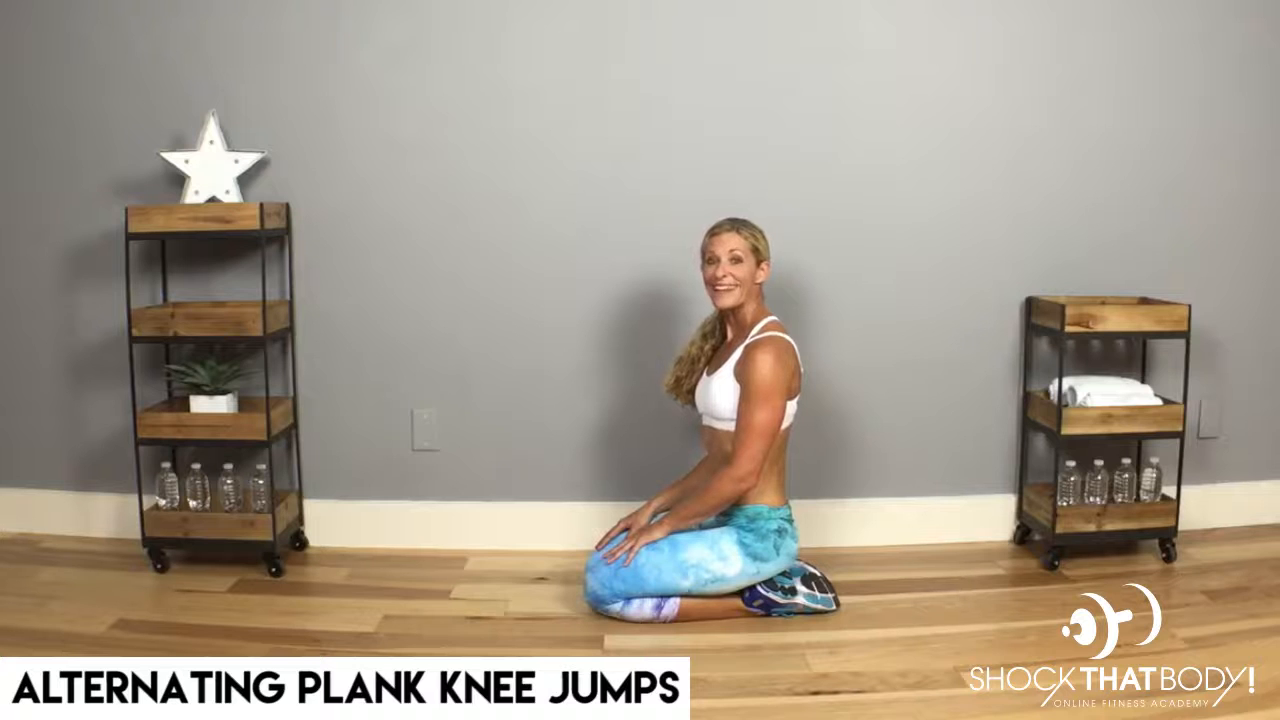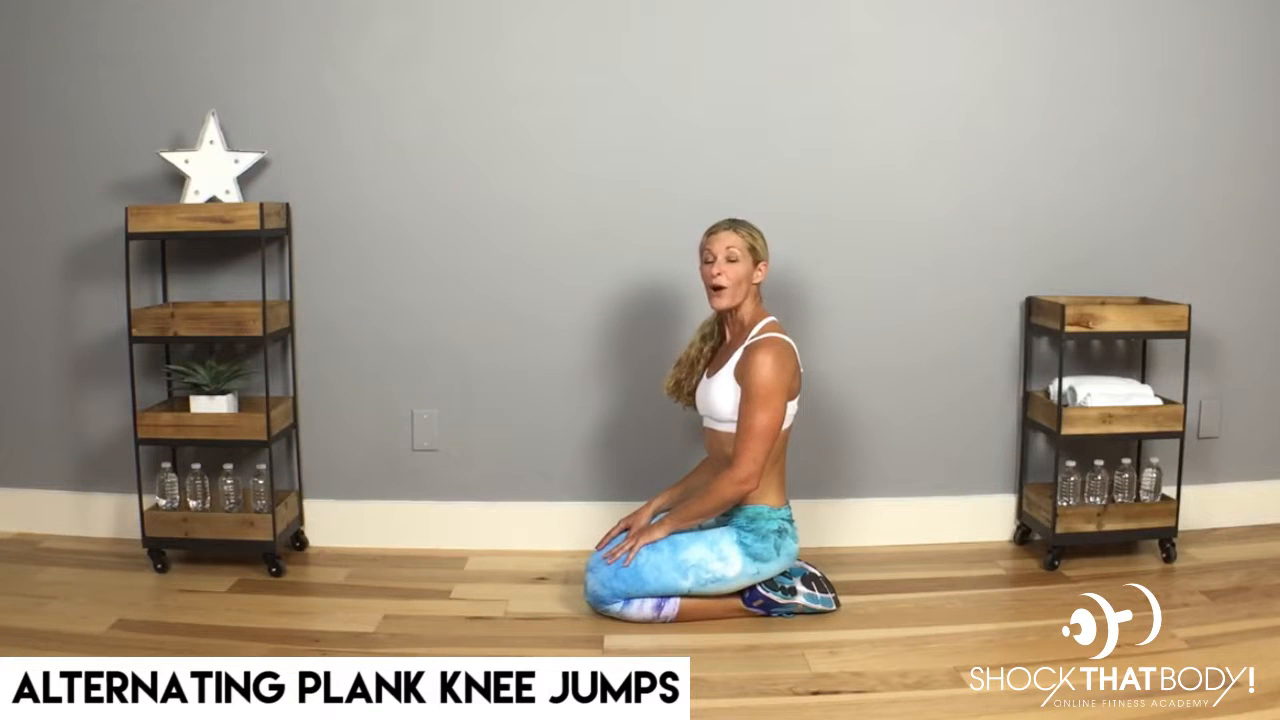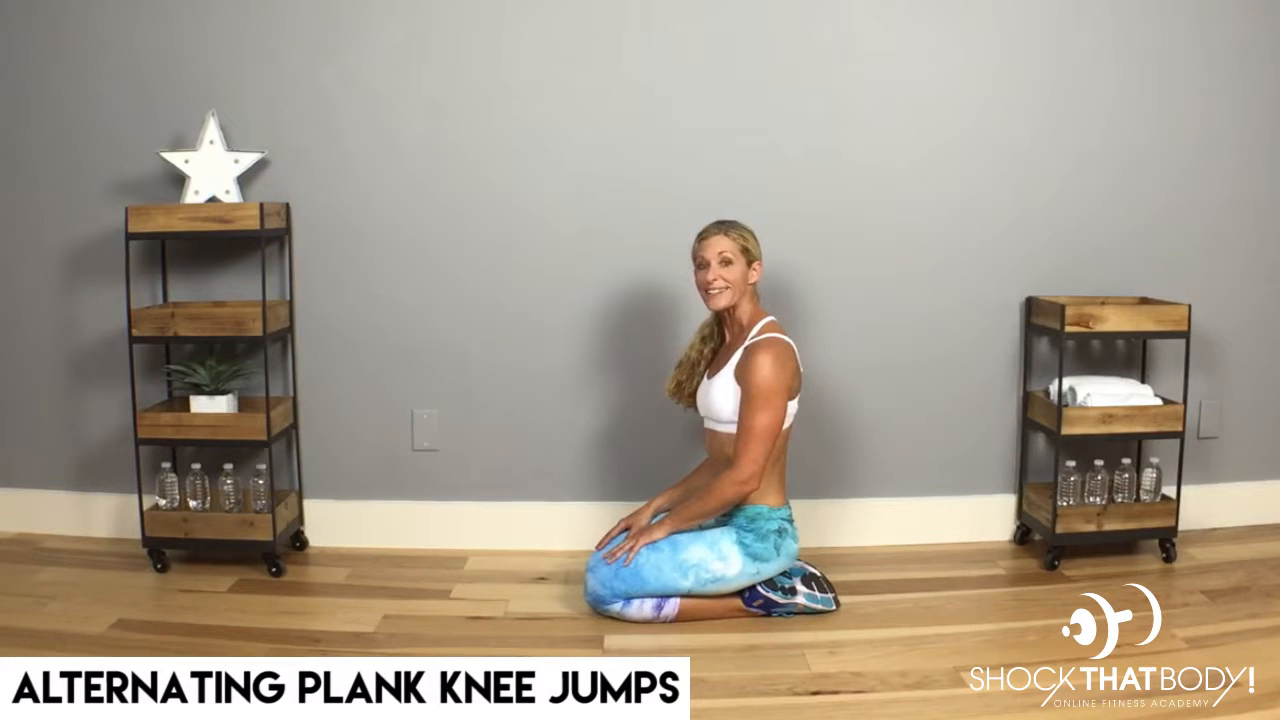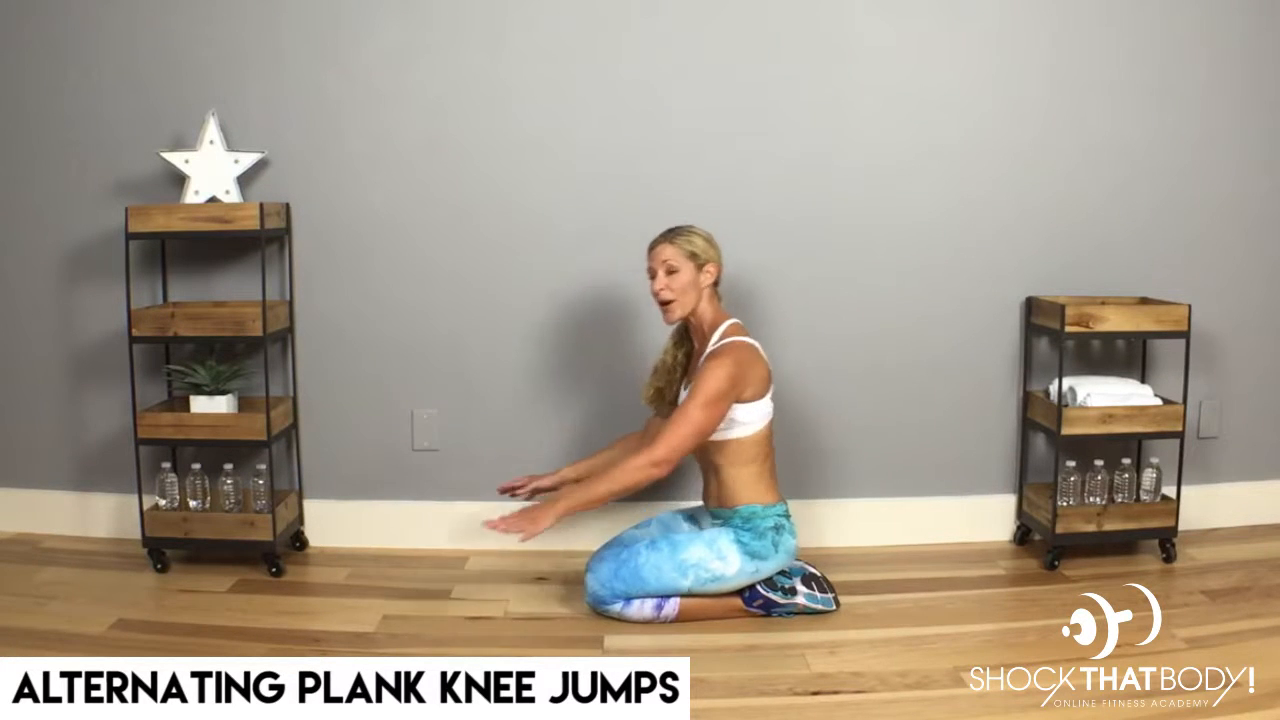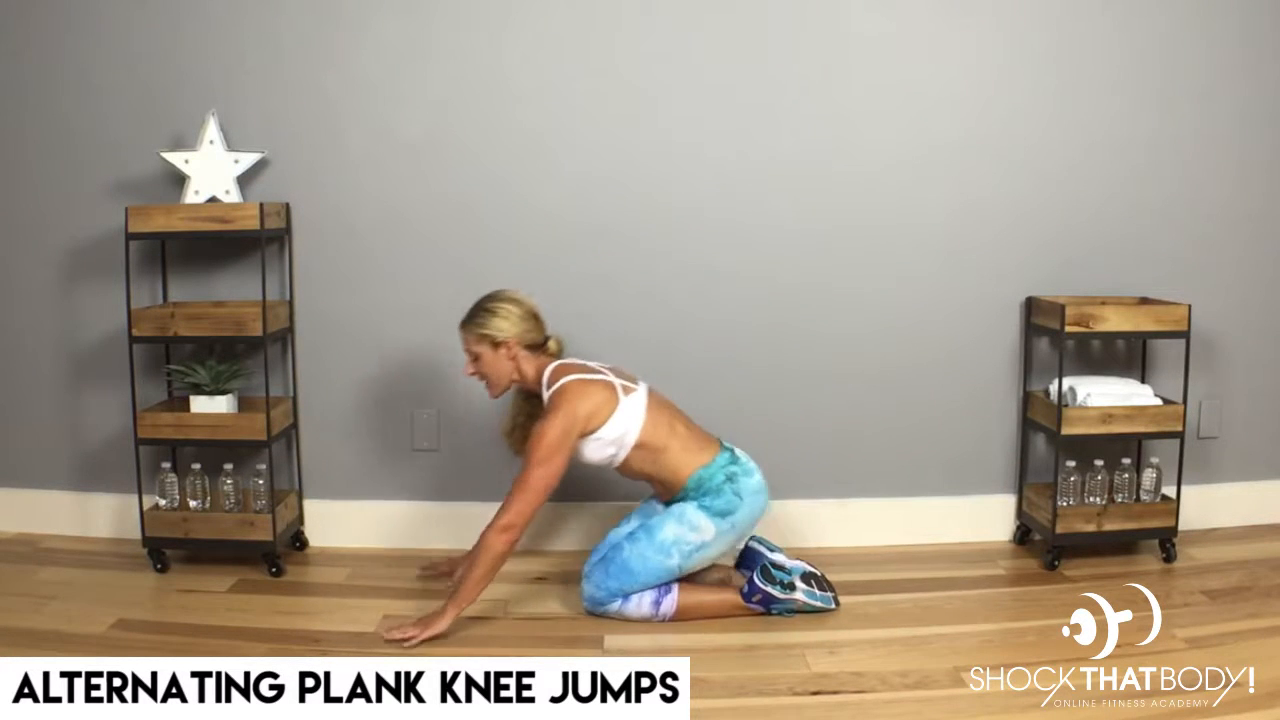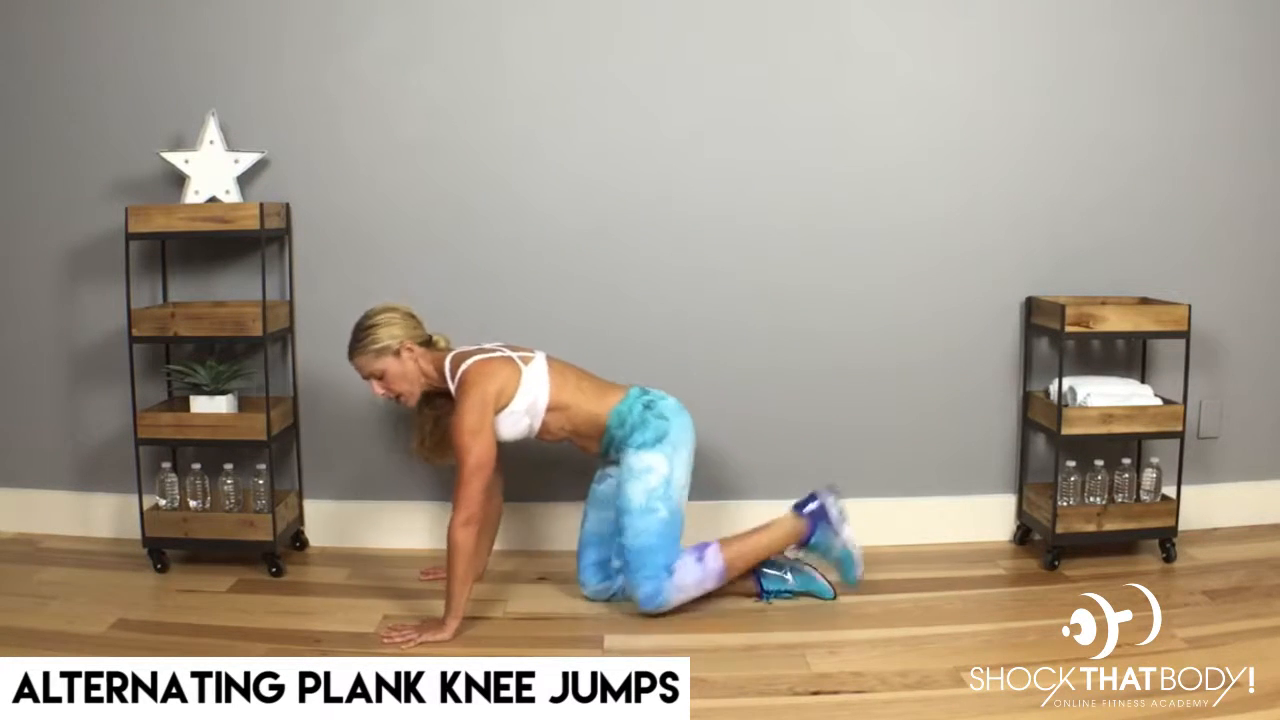
dt=0.7s
person 1, frame 1
left shoulder: (766, 351)
right shoulder: (724, 339)
left elbow: (742, 473)
left wrist: (664, 524)
right wrist: (653, 506)
left hip: (755, 532)
right hip: (727, 518)
left knee: (604, 584)
right knee: (605, 561)
left ankle: (759, 598)
right ankle: (771, 577)
person 1, frame 2
left shoulder: (766, 352)
right shoulder: (723, 341)
left elbow: (743, 476)
left wrist: (665, 524)
right wrist: (653, 507)
left hip: (756, 533)
right hip: (726, 517)
left knee: (604, 584)
right knee: (607, 557)
left ankle: (760, 598)
right ankle: (771, 577)
person 1, frame 3
left shoulder: (766, 353)
right shoulder: (722, 342)
left elbow: (744, 476)
left wrist: (665, 525)
right wrist: (653, 507)
left hip: (756, 533)
right hip: (727, 519)
left knee: (604, 585)
right knee: (609, 559)
left ankle: (759, 598)
right ankle: (768, 577)
person 1, frame 4
left shoulder: (730, 357)
right shoulder: (691, 348)
left elbow: (657, 460)
right elbow: (648, 437)
left wrist: (557, 506)
right wrist: (559, 478)
left hip: (752, 533)
right hip: (718, 520)
left knee: (606, 585)
right knee: (607, 562)
left ankle: (759, 595)
right ankle: (762, 574)
person 1, frame 5
left shoulder: (566, 407)
right shoulder: (562, 378)
left elbow: (510, 523)
right elbow: (521, 503)
left wrist: (447, 614)
right wrist: (473, 561)
left hip: (722, 495)
right hip: (708, 485)
left knee: (602, 592)
right knee: (609, 569)
left ankle: (757, 594)
right ankle: (754, 570)
person 1, frame 6
left shoulder: (471, 391)
right shoulder: (462, 376)
left elbow: (466, 518)
right elbow: (490, 489)
left wrist: (448, 622)
right wrist: (473, 568)
left hip: (650, 427)
right hip: (624, 443)
left knee: (654, 590)
right knee: (599, 580)
left ankle: (805, 523)
right ankle: (761, 573)
